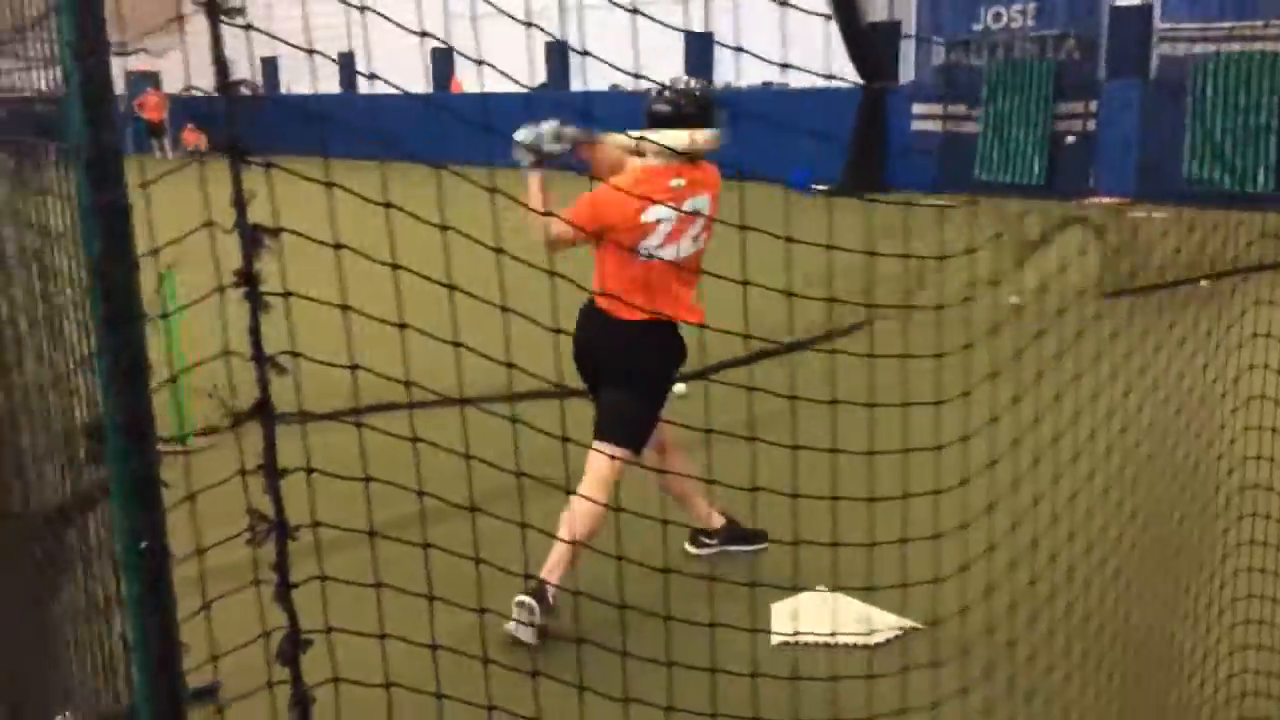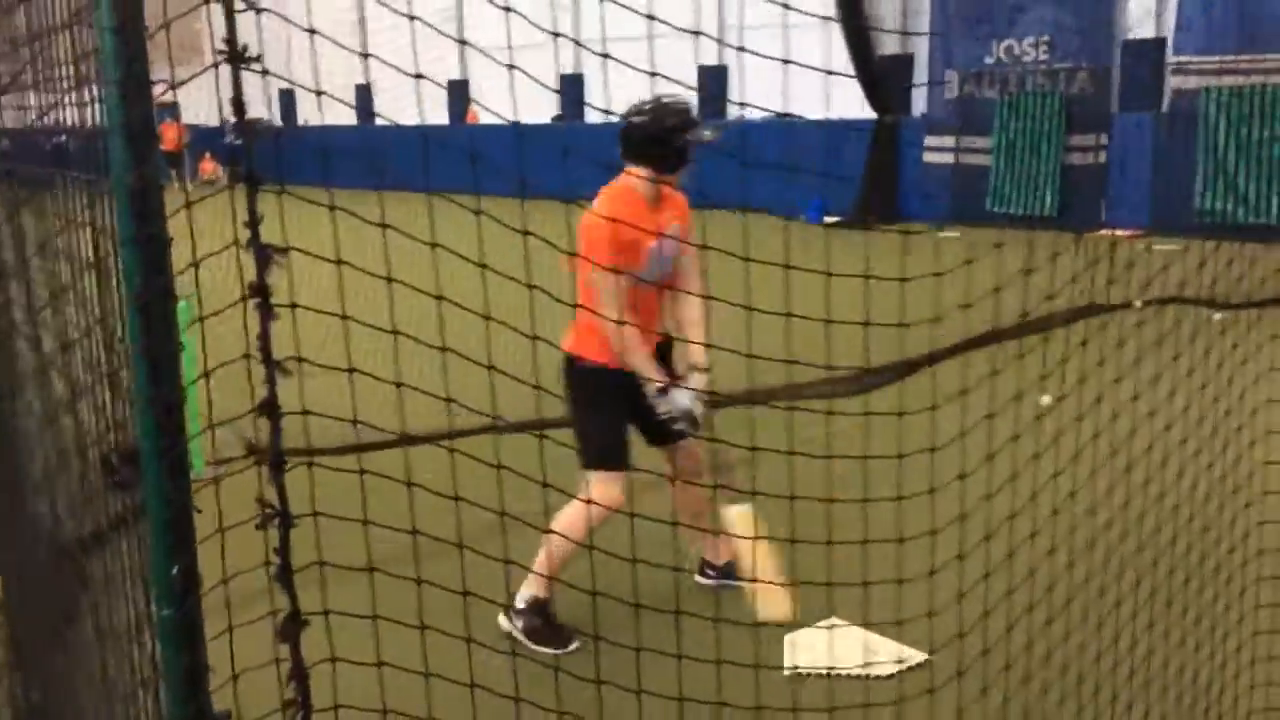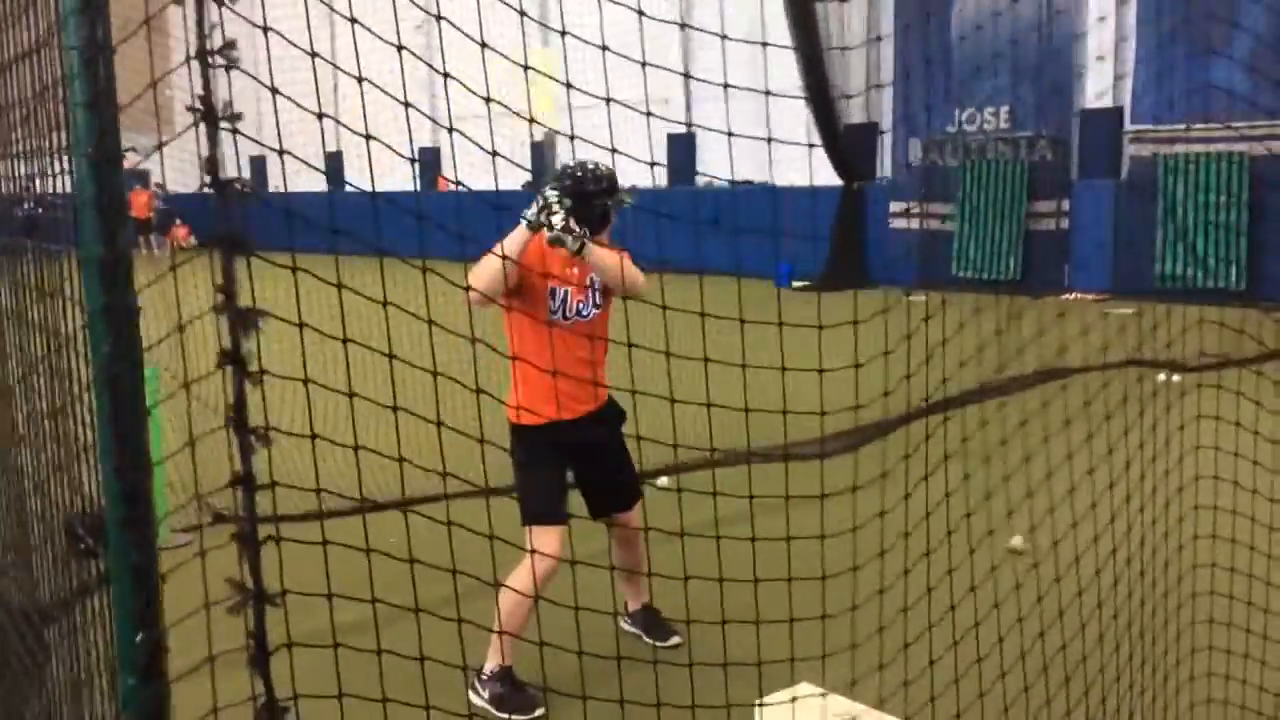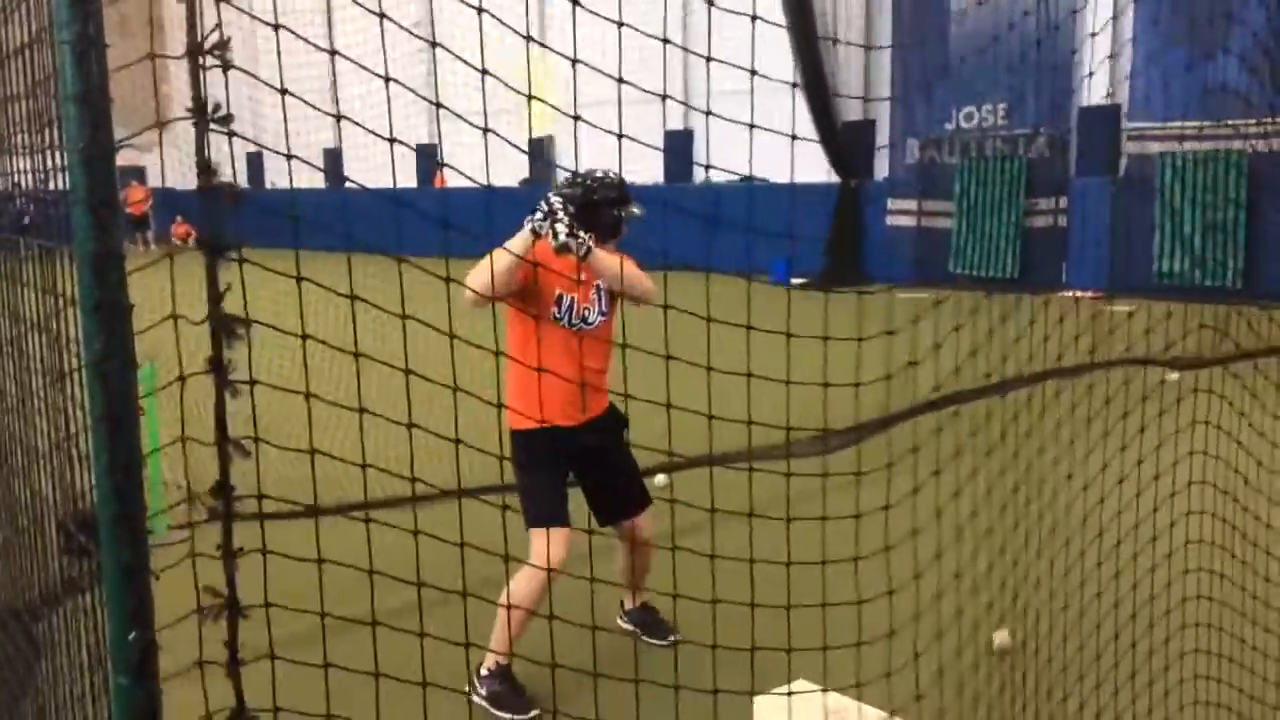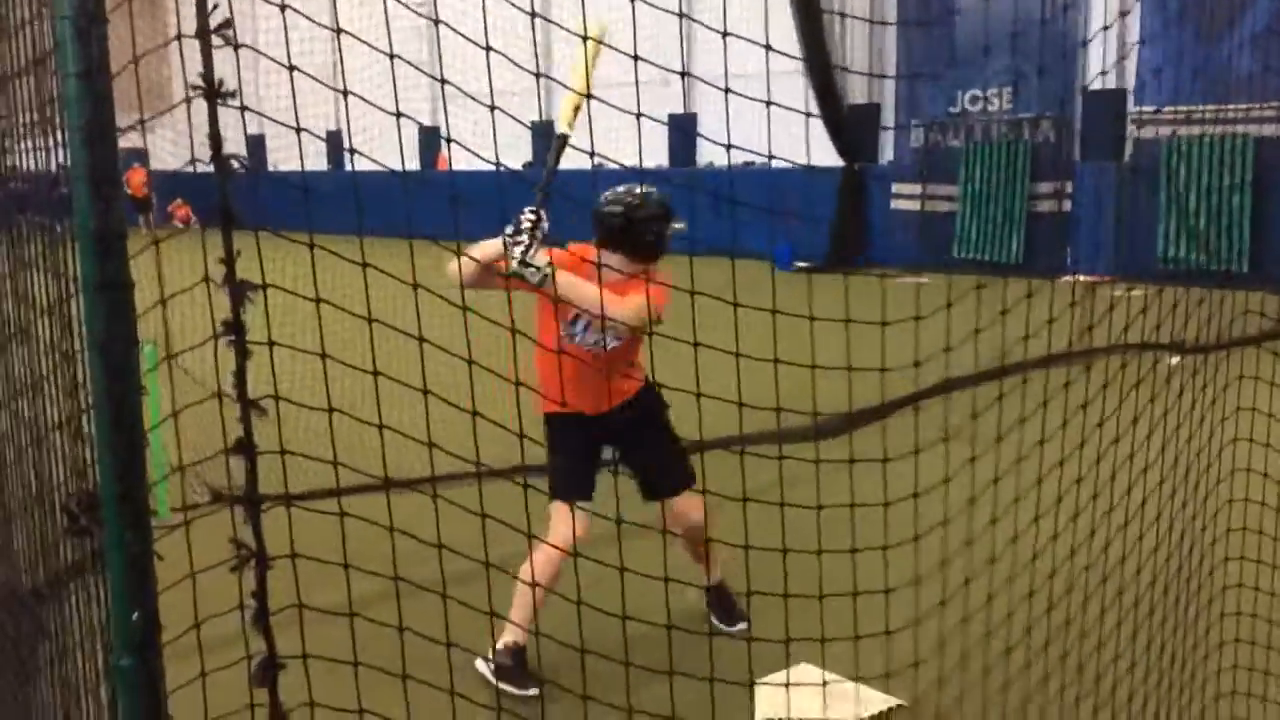
dt=1s
person 1, frame 1
left shoulder: (619, 195)
right shoulder: (708, 180)
left elbow: (553, 236)
left wrist: (533, 169)
right wrist: (572, 139)
left hip: (597, 329)
right hip: (650, 343)
left knee: (654, 433)
right knee: (603, 470)
left ankle: (710, 526)
right ankle: (540, 591)
person 1, frame 2
left shoulder: (675, 205)
right shoulder: (611, 216)
left elbow: (687, 288)
right elbow: (611, 319)
left wrist: (696, 367)
right wrist: (658, 386)
left hip: (647, 354)
right hip: (599, 364)
left knee: (687, 451)
right knee: (604, 496)
left ankle: (714, 560)
right ankle: (526, 604)
person 1, frame 3
left shoulder: (605, 255)
right shoulder: (523, 252)
left elbow: (636, 286)
right elbow: (476, 292)
left wrist: (575, 243)
right wrist: (529, 228)
left hip: (595, 412)
right hip: (537, 424)
left knee: (629, 521)
right knee: (546, 552)
left ankle: (636, 609)
right ankle: (491, 675)
person 1, frame 4
left shoulder: (610, 261)
right shoulder: (529, 259)
left elbow: (646, 291)
right elbow: (475, 292)
left wrist: (582, 249)
right wrist: (531, 231)
left hip: (597, 419)
right hip: (539, 429)
left knee: (639, 530)
right knee: (549, 556)
left ankle: (633, 608)
right ankle: (489, 673)
person 1, frame 5
left shoulder: (651, 285)
right shoulder: (557, 261)
left elbow: (620, 315)
right elbow: (463, 276)
left wrist: (543, 273)
right wrist: (508, 243)
left hip: (632, 403)
right hip: (569, 415)
left knee: (689, 515)
right knee: (565, 534)
left ankle: (714, 585)
right ankle: (505, 649)
